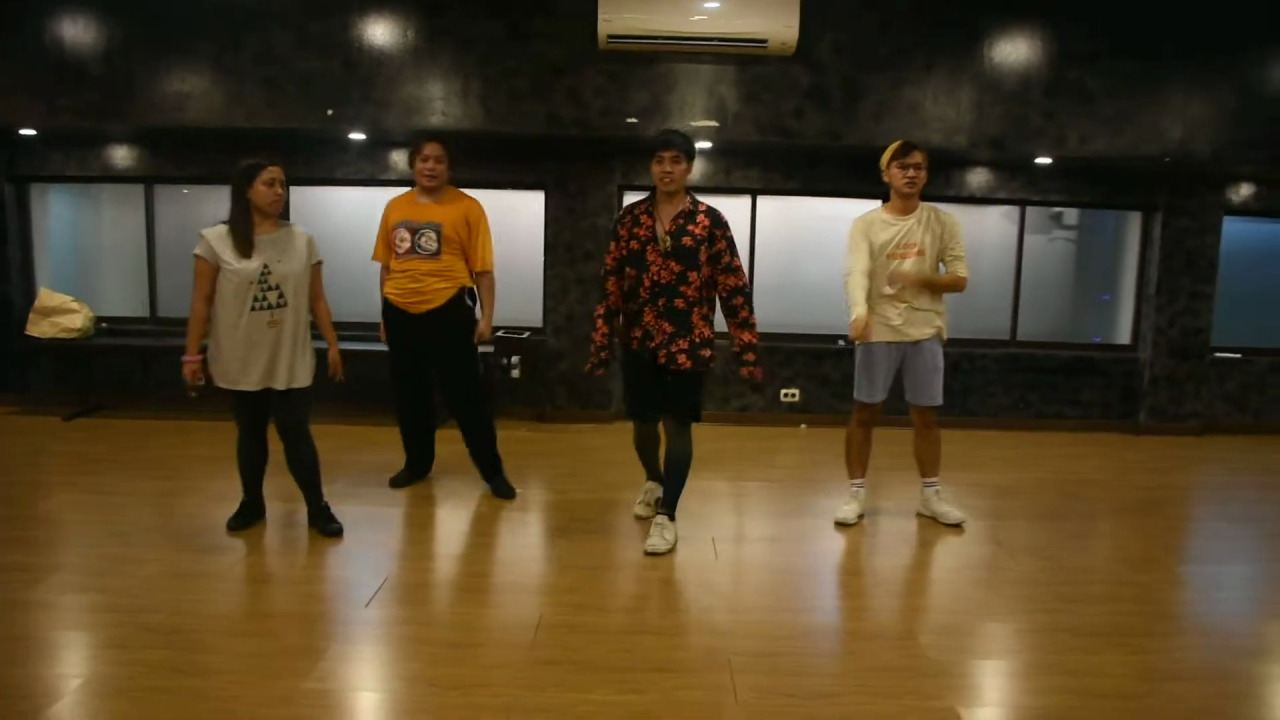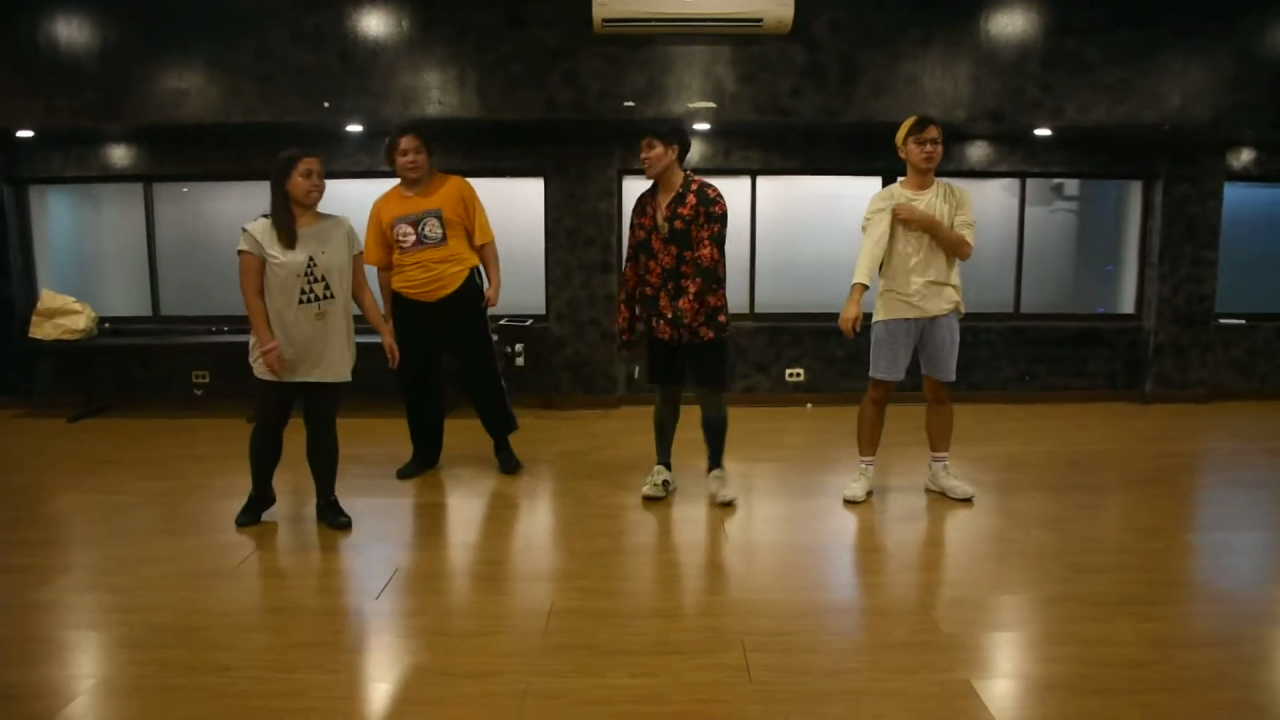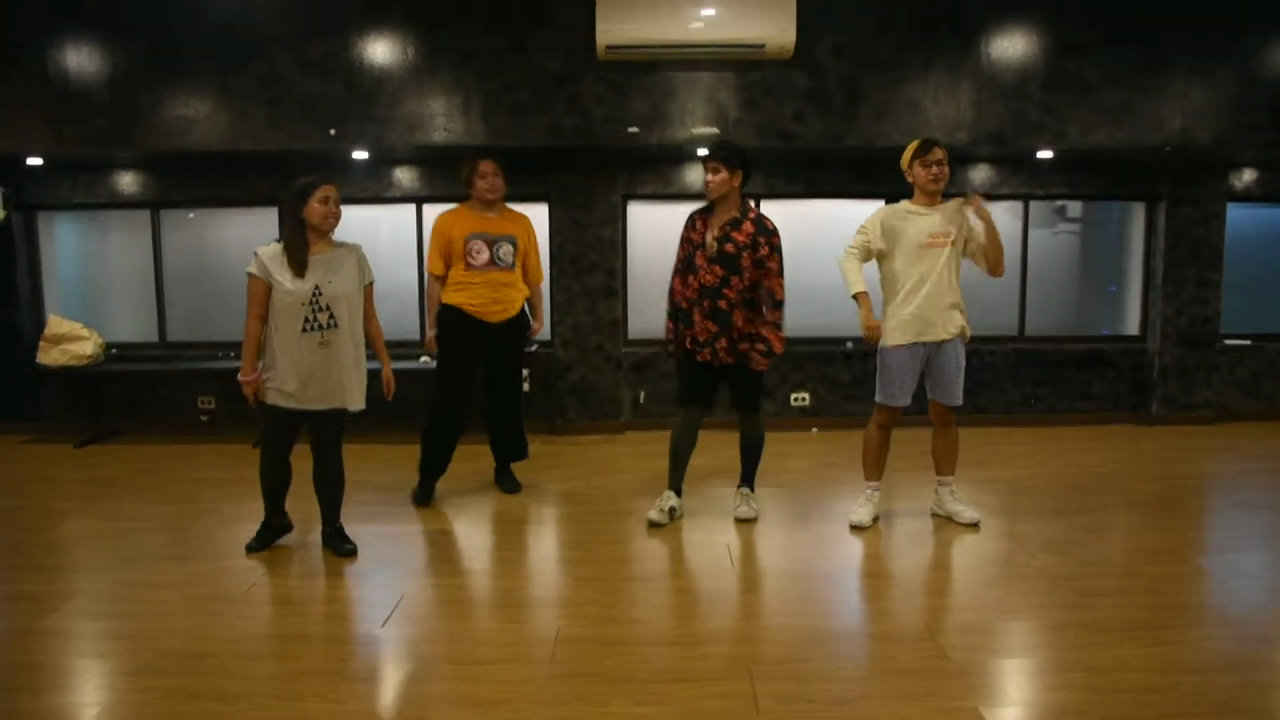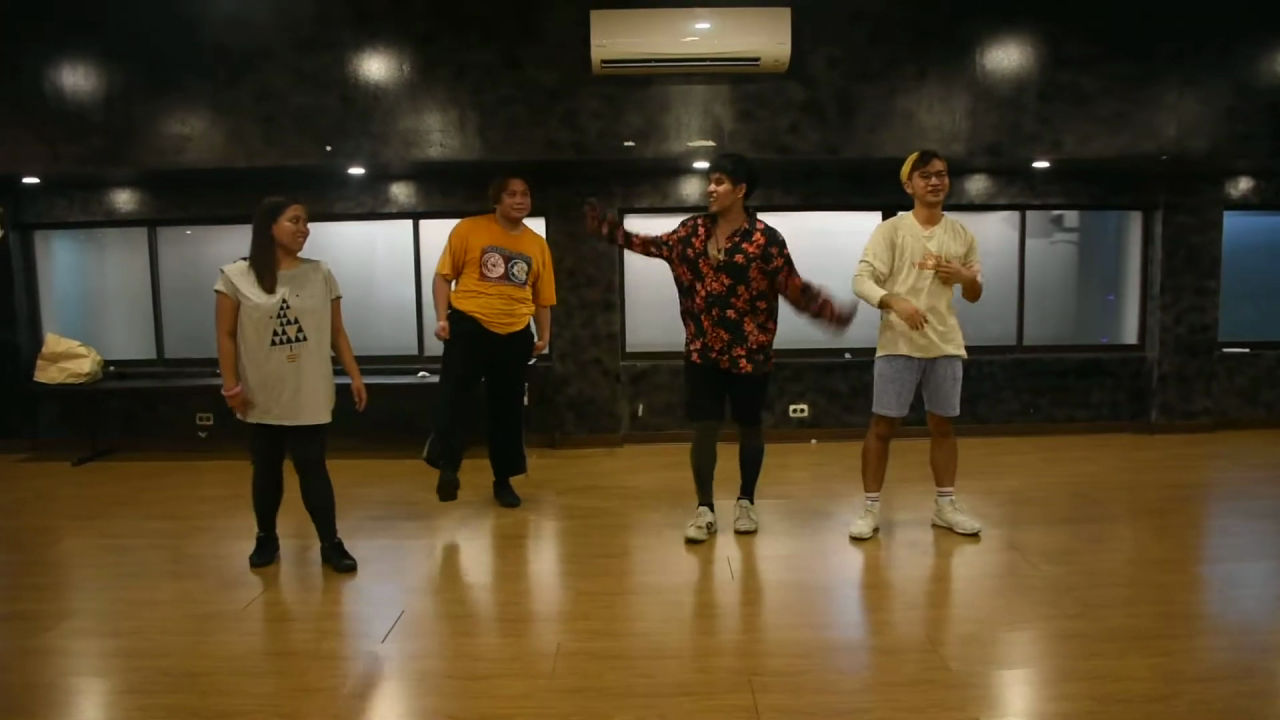
dt=0.5s
person 1, frame 1
left shoulder: (711, 222)
right shoulder: (631, 217)
left elbow: (734, 288)
right elbow: (612, 282)
left wrist: (747, 348)
right wrist: (601, 339)
left hip: (688, 340)
right hip: (639, 339)
left knee: (677, 426)
right knee: (643, 421)
left ankle: (666, 517)
right ankle: (653, 483)
person 1, frame 2
left shoulder: (706, 197)
right shoulder: (643, 204)
left elbow: (708, 264)
right elbow: (633, 264)
left wrist: (682, 314)
right wrist: (627, 318)
left hip: (703, 315)
right hip: (660, 315)
left knee: (709, 394)
right knee: (667, 392)
left ankle: (716, 471)
right ankle: (662, 469)
person 1, frame 3
left shoulder: (759, 228)
right shoulder: (695, 222)
left elbow: (771, 290)
right elbow: (681, 277)
left wrist: (768, 342)
right wrist: (675, 326)
left hip: (740, 339)
right hip: (695, 338)
left knee: (749, 415)
right knee: (688, 414)
left ankle: (746, 491)
right ankle: (672, 494)
person 1, frame 4
left shoulder: (765, 239)
right shoulder: (692, 230)
left elbow: (793, 288)
right elbow: (653, 244)
left wrist: (832, 314)
right wrist: (609, 229)
left hip: (749, 351)
right hip: (702, 349)
left knee: (749, 427)
right knee: (704, 428)
left ankle: (746, 502)
right ankle: (705, 509)
person 2, frame 1
left shoulder: (942, 223)
right shoulder: (866, 224)
left elbow: (960, 279)
right elbow: (855, 273)
left wrist: (922, 279)
right wrist: (859, 313)
left hip: (925, 332)
right hip: (877, 332)
left knee: (926, 416)
right knee: (864, 413)
left ankle: (930, 495)
right ankle: (856, 494)
person 2, frame 2
left shoulder: (956, 197)
right shoulder: (885, 199)
left elbow: (964, 249)
right elbow: (872, 248)
left wrist: (926, 222)
right wrist: (854, 298)
left hip: (942, 307)
right hip: (895, 308)
left knee: (939, 391)
right knee: (879, 390)
left ankle: (939, 470)
right ankle: (865, 471)
person 2, frame 3
left shoulder: (960, 217)
right shoulder: (891, 217)
left elbow: (994, 267)
right elbow: (851, 256)
left wrist: (988, 221)
right wrist: (864, 303)
left hip: (948, 332)
right hip: (901, 332)
left knee: (944, 414)
right knee: (884, 414)
left ankle: (945, 494)
right ankle: (870, 495)
person 2, frame 4
left shoulder: (961, 235)
right shoulder: (891, 230)
left elbow: (974, 295)
right elbow: (863, 279)
left wrist: (967, 279)
right wrist: (895, 303)
left hip: (946, 345)
right hip: (899, 344)
left knee: (943, 425)
right knee: (882, 425)
left ankle: (945, 505)
right ankle: (871, 507)
person 3, frame 1
left shoulder: (301, 239)
right shoulder: (216, 240)
left elbow: (316, 298)
right elbow: (202, 301)
left wrist: (332, 343)
right wrist: (192, 354)
left hip: (290, 360)
right hip: (241, 360)
left knee: (296, 433)
right knee: (250, 433)
left ankle: (317, 507)
right ankle: (252, 503)
person 3, frame 2
left shoulder: (342, 229)
right shoulder: (258, 234)
left elbow: (360, 288)
right elbow: (252, 294)
left wrist: (384, 332)
right wrist: (267, 344)
left hip: (329, 352)
right hip: (282, 354)
left knee: (323, 426)
right knee: (268, 426)
left ankle: (327, 501)
right ankle: (260, 494)
person 3, frame 3
left shoulder: (353, 257)
right shoulder: (269, 259)
left elbow: (368, 317)
right elbow: (256, 320)
left wrist: (385, 363)
right wrist: (248, 371)
left hip: (336, 379)
right hip: (284, 380)
left knee: (329, 453)
right knee: (274, 451)
left ankle: (332, 528)
right ankle: (274, 521)
person 3, frame 4
left shoulder: (320, 274)
right shoulder: (236, 276)
left elbow: (336, 331)
right elbow: (226, 335)
left wrist: (355, 375)
right wrist: (231, 385)
left hip: (309, 394)
right hip: (261, 396)
left knee: (312, 467)
right knee: (266, 468)
left ankle: (331, 543)
right ankle: (266, 538)
person 4, frame 1
left shoulder: (467, 208)
right shoulder: (393, 208)
left elbow: (483, 266)
right elbow: (386, 265)
left wrist: (486, 315)
right wrist: (384, 314)
left hip: (449, 312)
right hip: (401, 314)
left knee: (467, 394)
right knee: (409, 394)
left ankle: (492, 471)
right ankle: (417, 463)
person 4, frame 2
left shoulder: (458, 188)
right shoulder: (383, 207)
left elbow: (484, 239)
right elbow: (384, 266)
left wrist: (494, 282)
right wrist: (390, 314)
left hip: (461, 296)
right hip: (411, 305)
left knee: (481, 372)
right knee: (418, 383)
left ankle: (502, 442)
right ankle: (424, 453)
person 4, frame 3
left shoulder: (521, 224)
right shoulder: (449, 222)
left elbow: (532, 277)
right elbow: (435, 276)
left wrist: (538, 317)
right wrist: (432, 324)
left hip: (510, 323)
right hip: (461, 321)
left knee: (506, 396)
right knee: (448, 398)
left ankle: (504, 467)
right ankle: (429, 476)
person 4, frame 4
left shoulder: (538, 244)
right shoulder: (468, 229)
left elbow: (542, 297)
right elbow: (443, 275)
left wrist: (543, 336)
right wrist: (442, 317)
left hip: (515, 335)
right hip: (469, 326)
left knee: (507, 409)
right knee: (454, 395)
left ankle: (504, 480)
right ankle: (447, 468)
